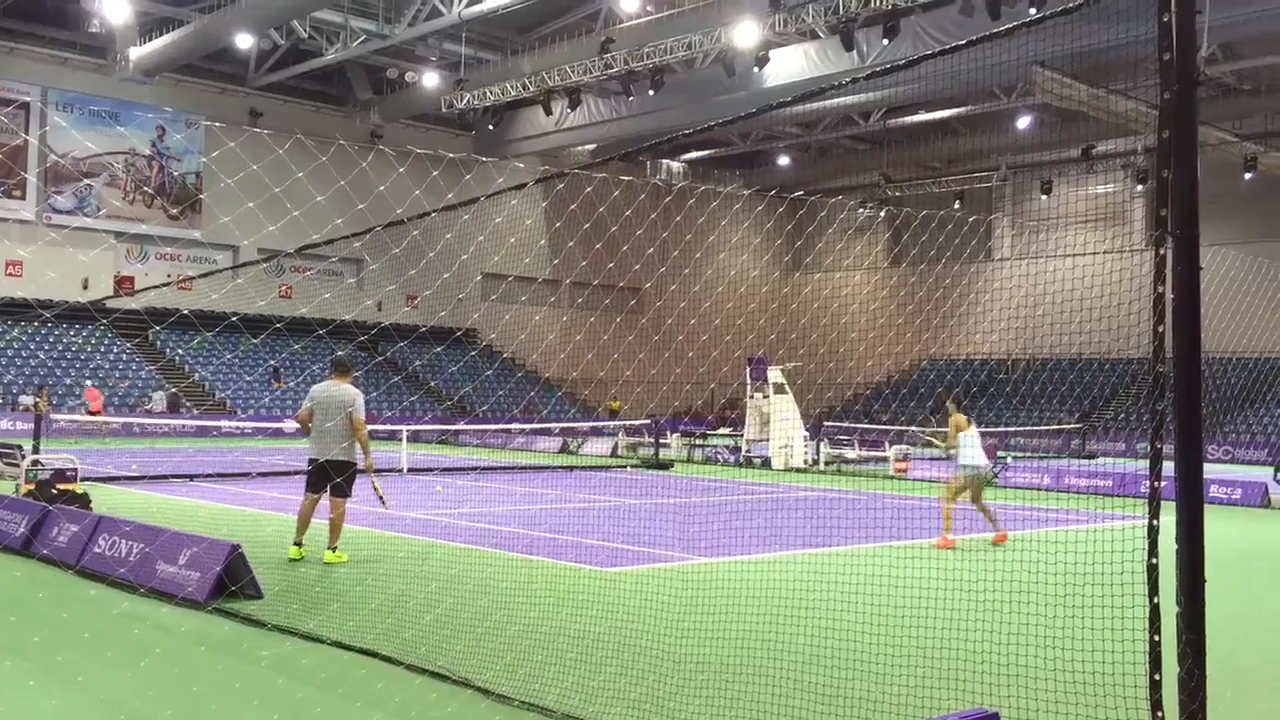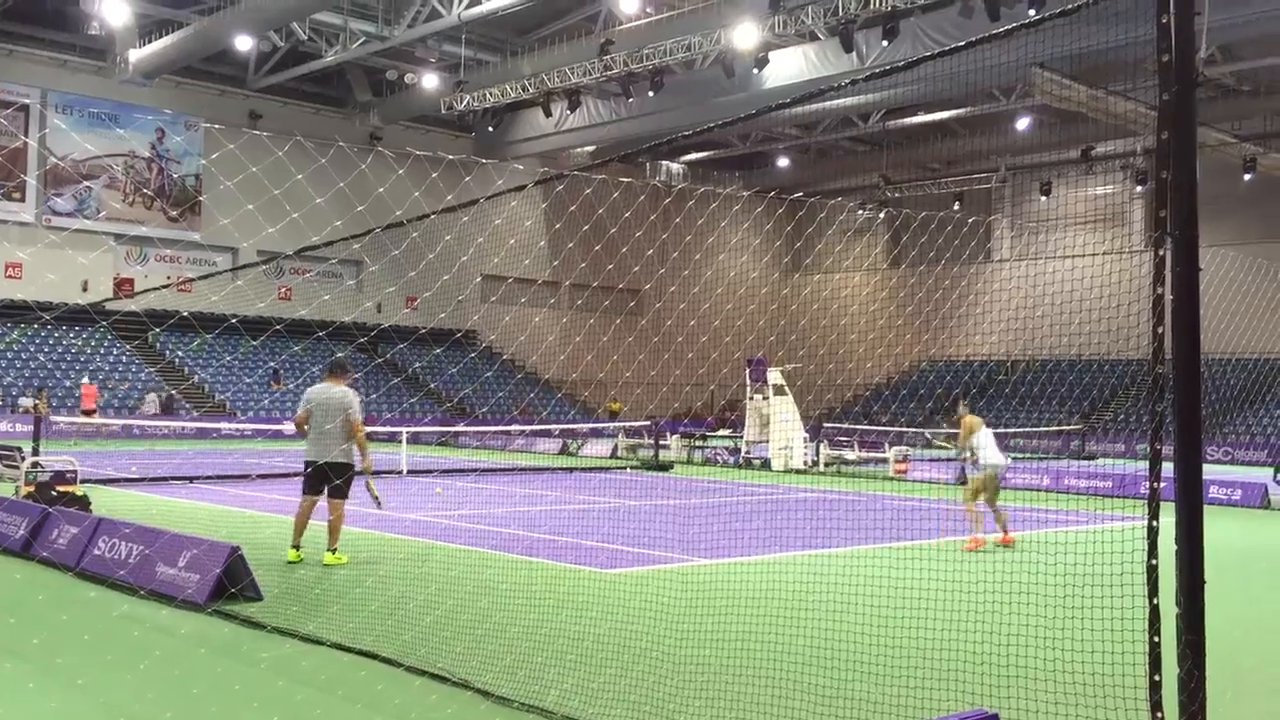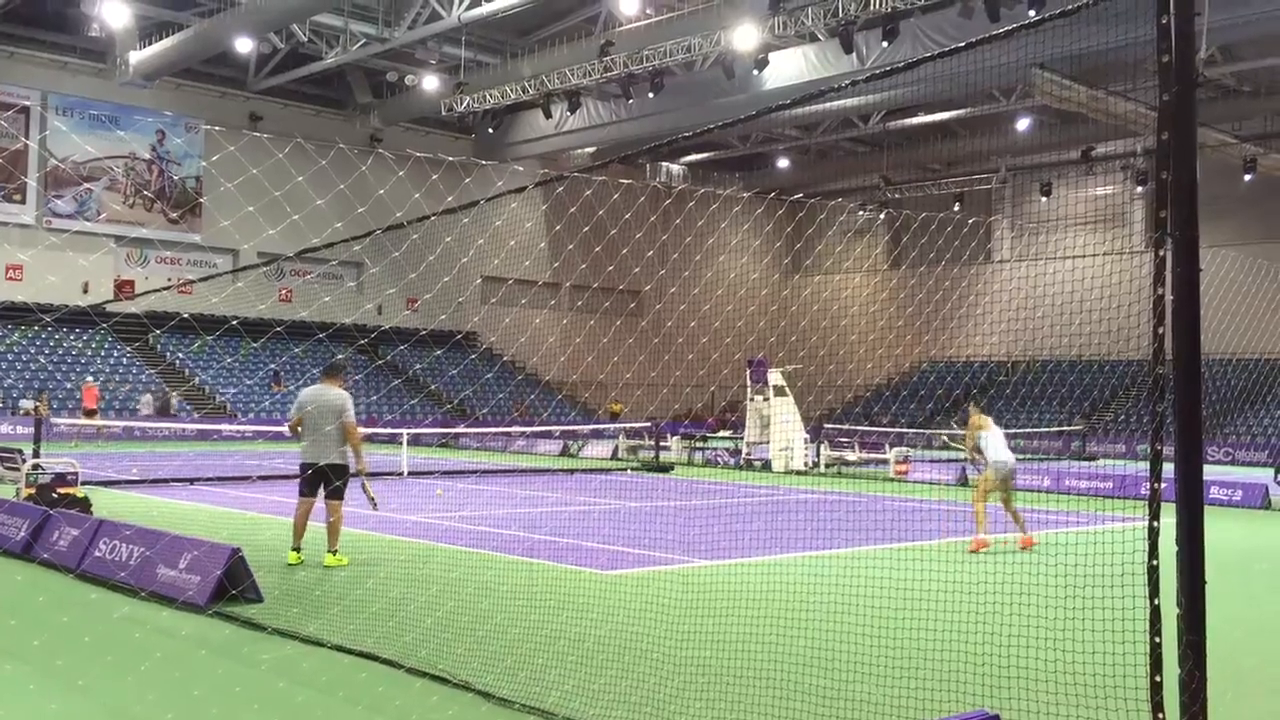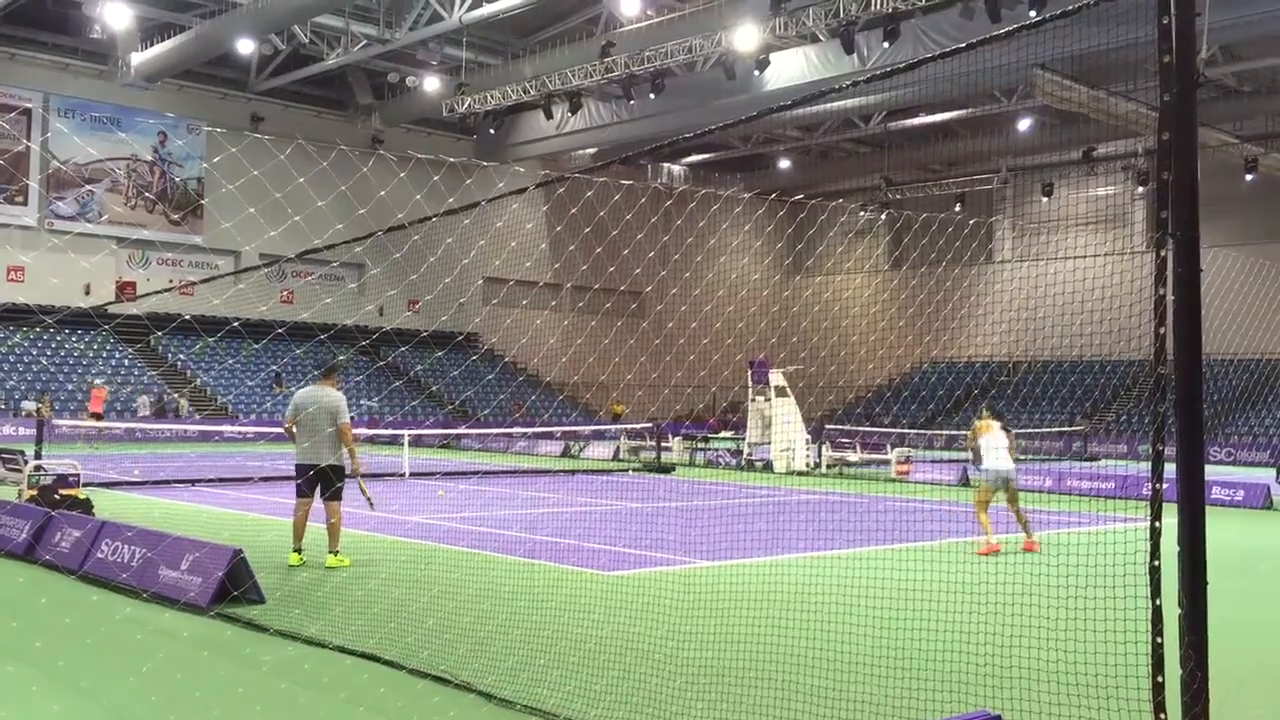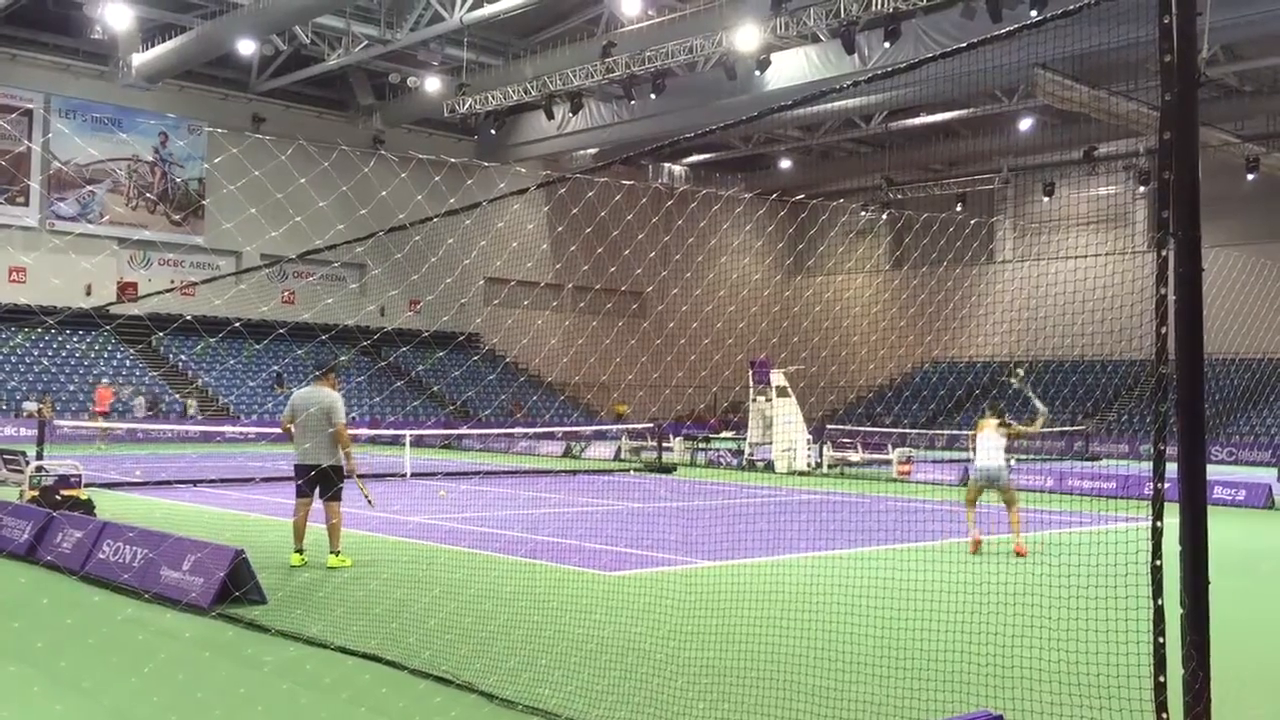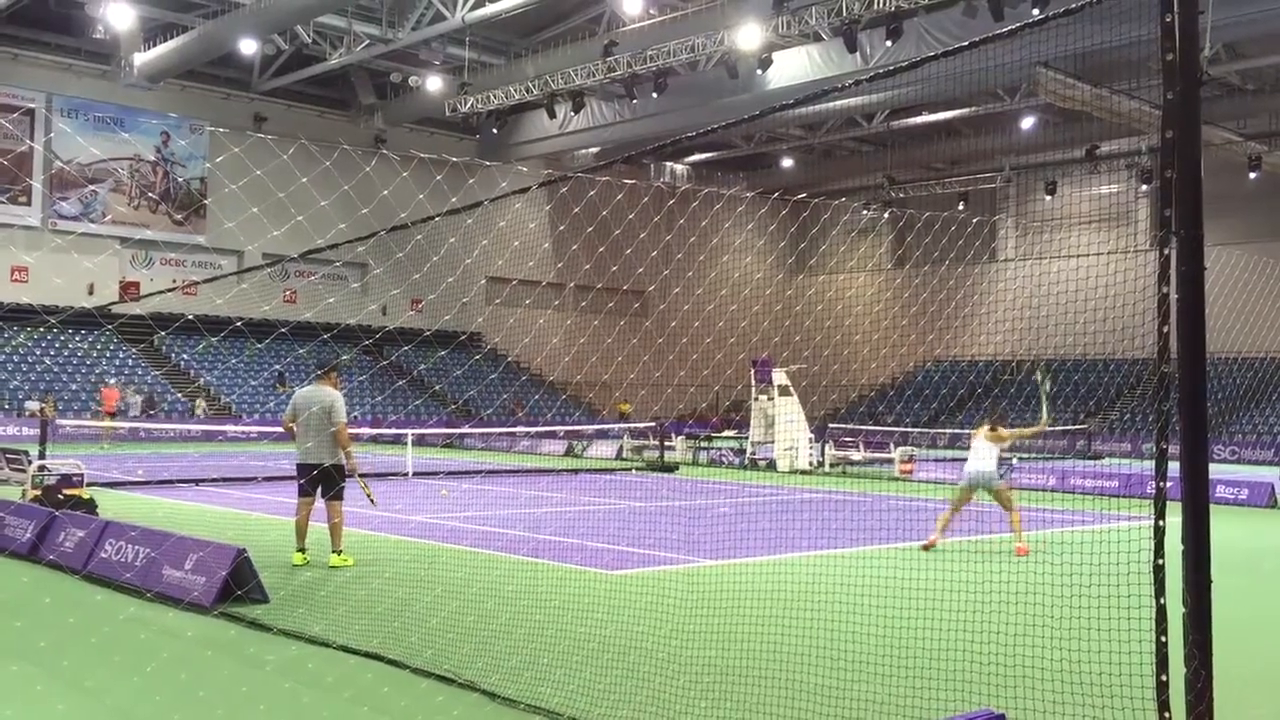
dt=0.2s
person 1, frame 1
left shoulder: (316, 390)
right shoulder: (354, 394)
left elbow: (302, 418)
right elbow: (359, 427)
right wrist: (367, 456)
left hip: (317, 455)
right hip: (343, 456)
left knee: (309, 499)
right knee: (338, 503)
left ankle: (296, 546)
right ankle: (332, 550)
person 1, frame 2
left shoulder: (311, 392)
right shoulder: (349, 395)
left elbow: (298, 421)
right elbow: (357, 428)
right wrist: (365, 457)
left hip: (313, 456)
right hip: (341, 458)
left knee: (307, 501)
right knee: (336, 505)
left ankle: (294, 548)
right ankle: (332, 552)
person 1, frame 3
left shoulder: (305, 394)
right shoulder: (342, 396)
left elbow: (292, 424)
right elbow: (350, 430)
right wrist: (359, 459)
left hip: (309, 458)
right hip: (336, 459)
left knee: (304, 504)
right knee: (334, 506)
left ankle: (295, 551)
person 1, frame 4
left shoulder: (299, 395)
right shoulder: (337, 397)
left elbow: (287, 425)
right elbow: (345, 431)
right wrist: (354, 459)
left hip: (304, 459)
right hip: (332, 461)
left knee: (302, 505)
right knee: (333, 506)
right ankle: (333, 554)
person 1, frame 5
left shoulder: (297, 395)
right shoulder: (333, 397)
left elbow: (284, 425)
right elbow: (340, 431)
right wrist: (349, 459)
left hip: (303, 460)
right hip: (330, 461)
left knee: (302, 505)
right knee: (332, 506)
right ankle: (334, 554)
person 1, frame 6
left shoulder: (299, 394)
right shoulder: (334, 396)
left elbow: (286, 424)
right elbow: (340, 430)
right wrist: (350, 458)
left hip: (305, 459)
right hip: (331, 460)
left knee: (304, 504)
right knee: (334, 506)
right ankle: (336, 553)
person 2, frame 1
left shoulder: (954, 419)
right shoulder: (969, 421)
left elbow: (950, 443)
left wrist: (946, 445)
right wrist: (955, 451)
left hip: (969, 467)
right hip: (983, 466)
left knee: (948, 499)
right knee: (977, 501)
left ankle: (947, 537)
right ankle: (1000, 533)
person 2, frame 2
left shoulder: (967, 421)
right shoulder: (980, 422)
left elbow: (962, 444)
left wrist: (960, 450)
right wrist: (971, 455)
left hip: (990, 465)
right hip: (1001, 464)
left knee: (969, 498)
right knee: (990, 502)
left ankle: (978, 537)
right ankle: (1006, 535)
person 2, frame 3
left shoulder: (975, 420)
right shoulder: (991, 422)
left elbow: (969, 445)
left wrist: (970, 453)
left hip: (999, 463)
right hip: (1010, 463)
left knee: (979, 500)
right knee: (1009, 505)
left ankle: (980, 538)
right ankle: (1026, 537)
person 2, frame 4
left shoulder: (978, 424)
right shoulder: (1004, 428)
left elbow: (971, 445)
left hip: (989, 471)
right hip: (1008, 470)
left knee: (981, 510)
right knee: (1014, 506)
left ankle: (992, 542)
right ankle: (1031, 541)
person 2, frame 5
left shoulder: (980, 423)
right shoulder: (1006, 426)
right elbow: (1032, 430)
right wrist: (1042, 416)
left hip: (979, 469)
right hip: (999, 469)
left knee: (970, 505)
right knee: (1012, 507)
left ankle: (975, 535)
right ankle: (1018, 543)
person 2, frame 6
left shoulder: (977, 432)
right shoulder: (998, 431)
right elbow: (1019, 434)
right wrist: (1040, 427)
left hip: (970, 474)
right hip: (990, 474)
left knee: (952, 509)
right knee: (1012, 509)
left ankle: (934, 537)
right ankle: (1020, 545)
